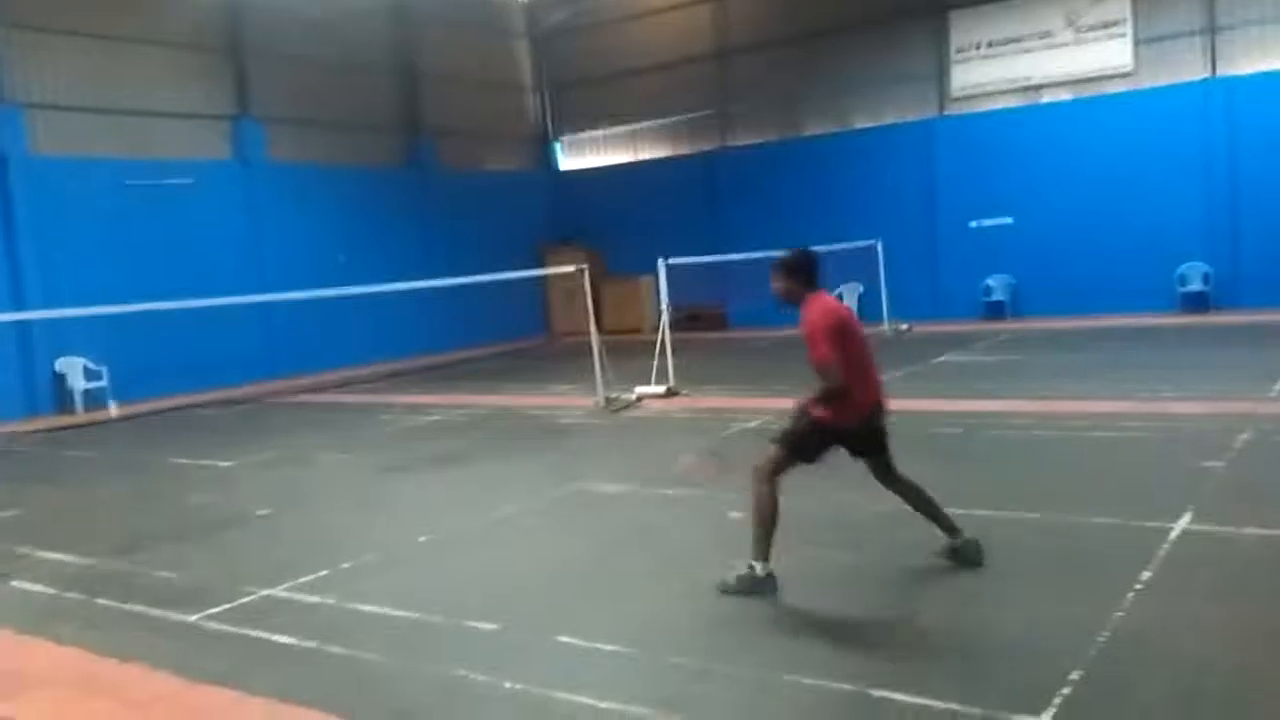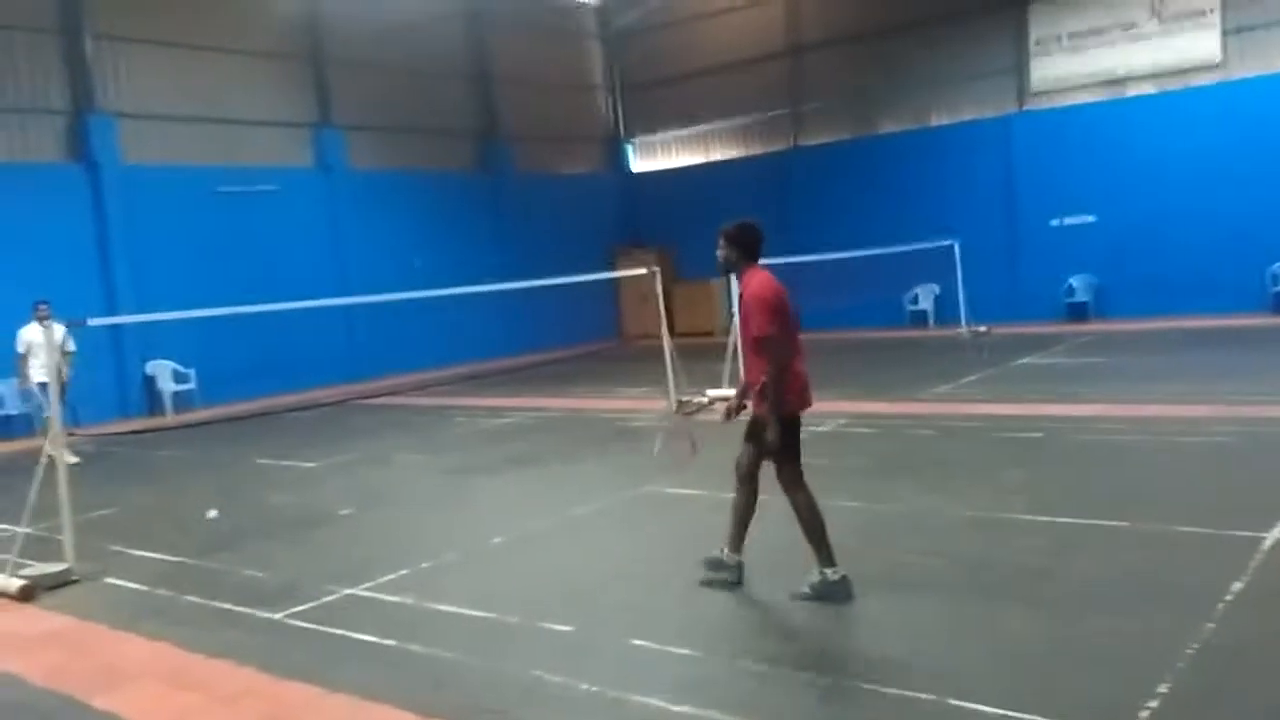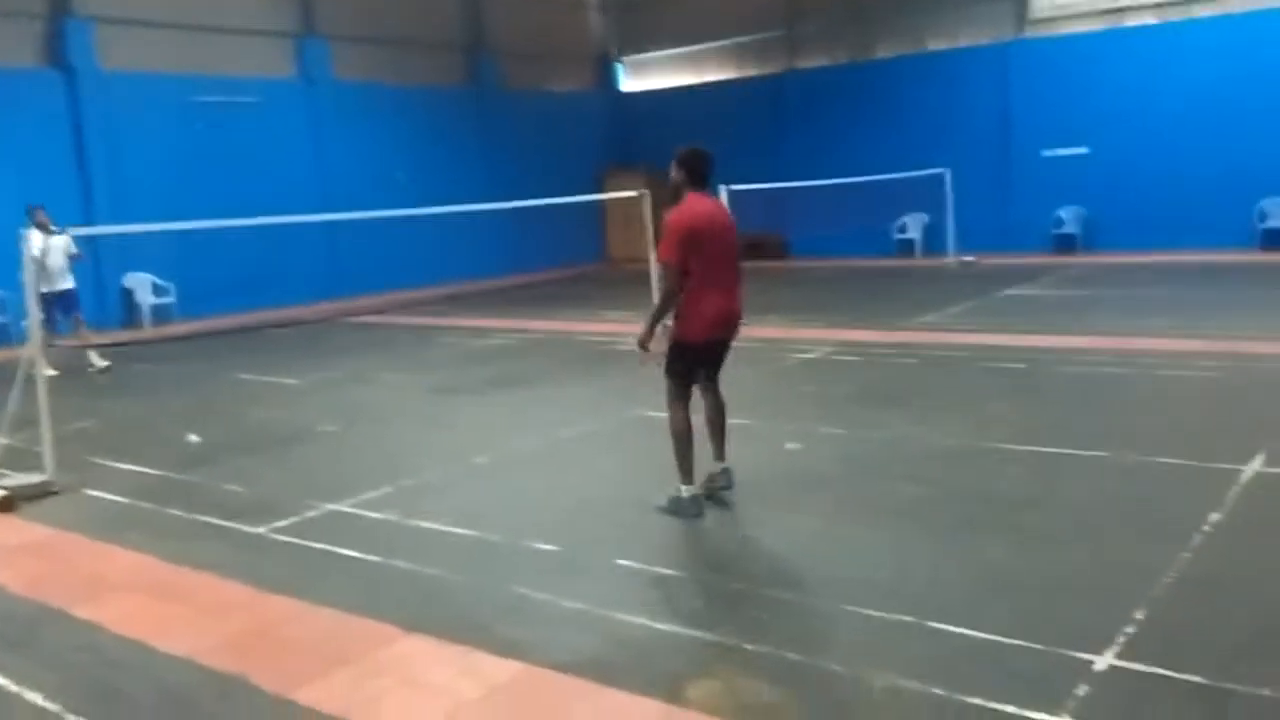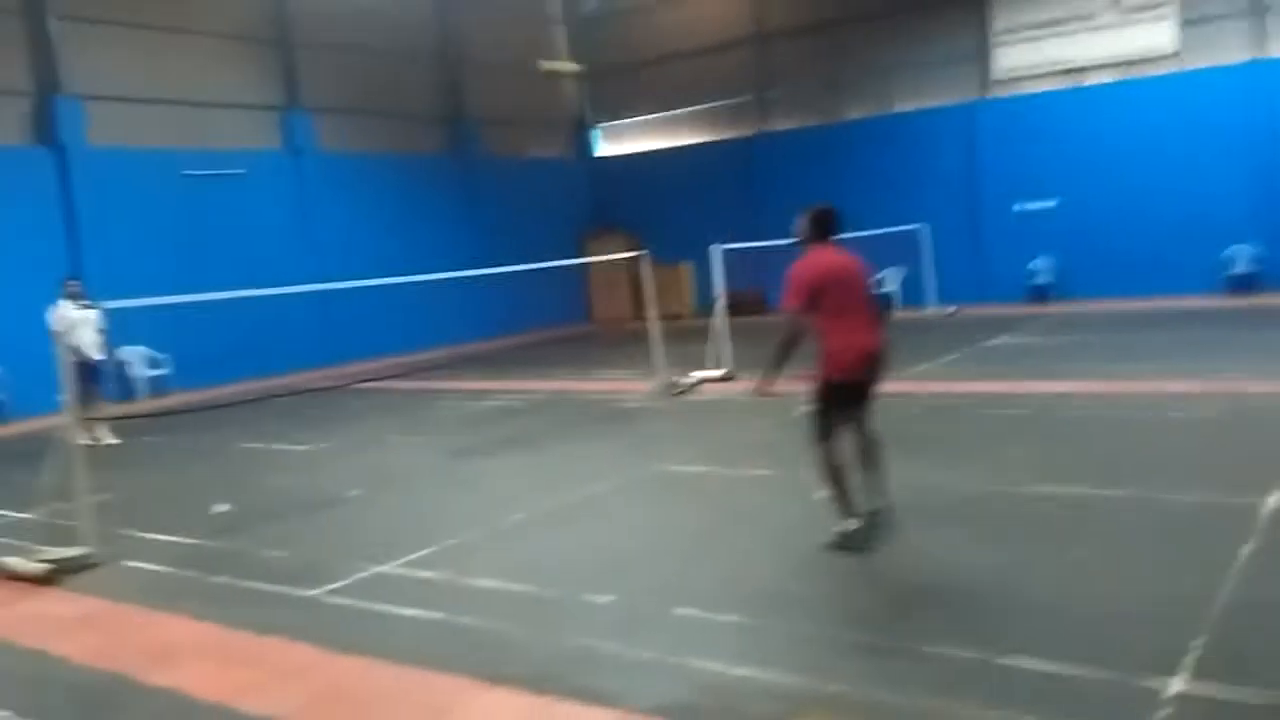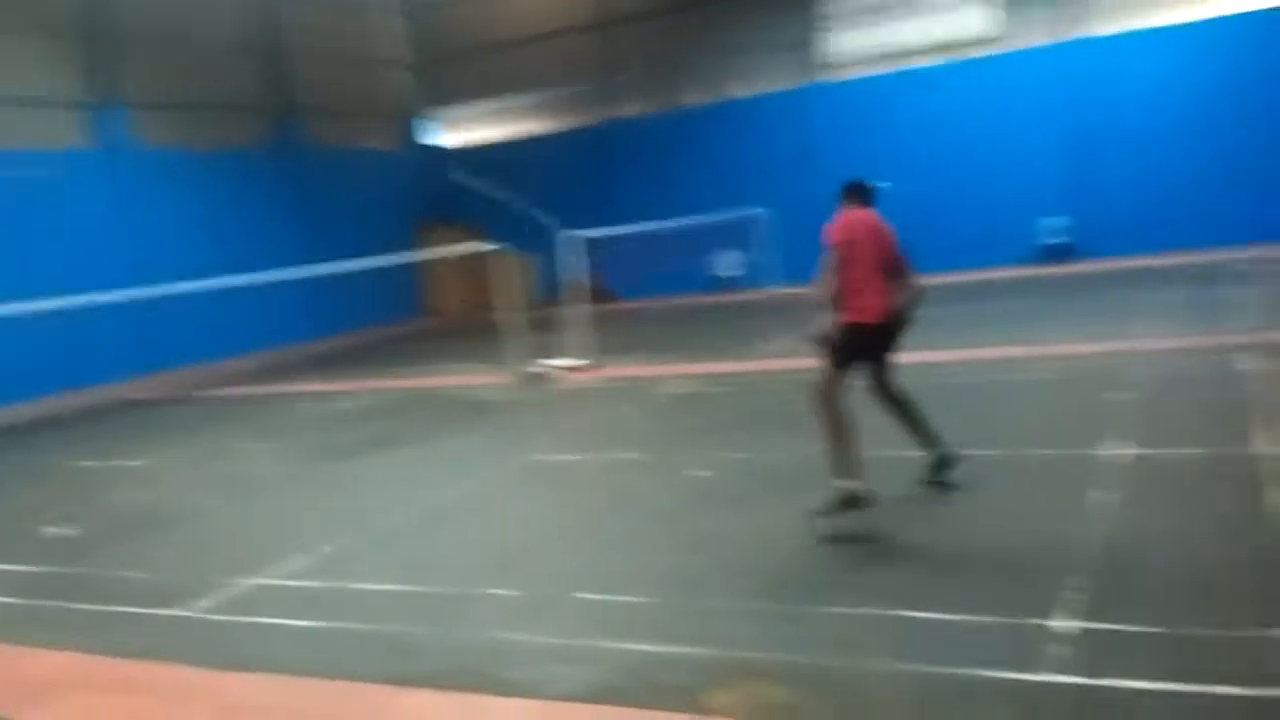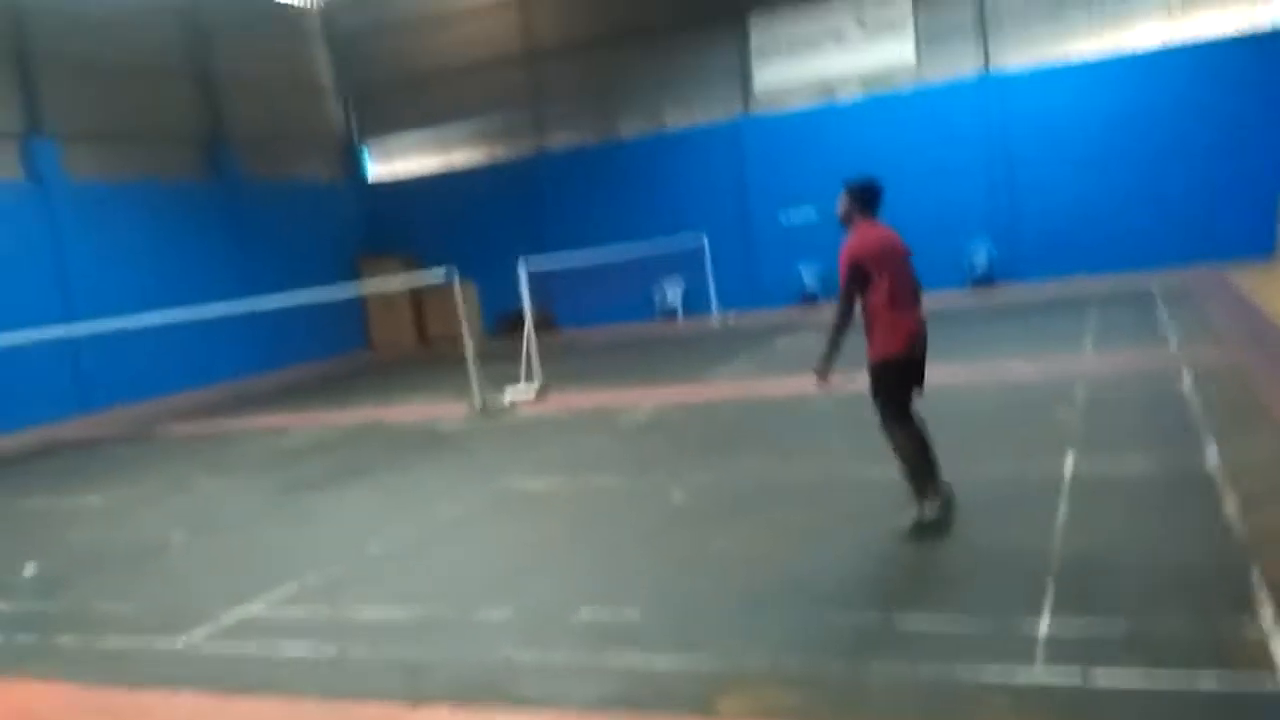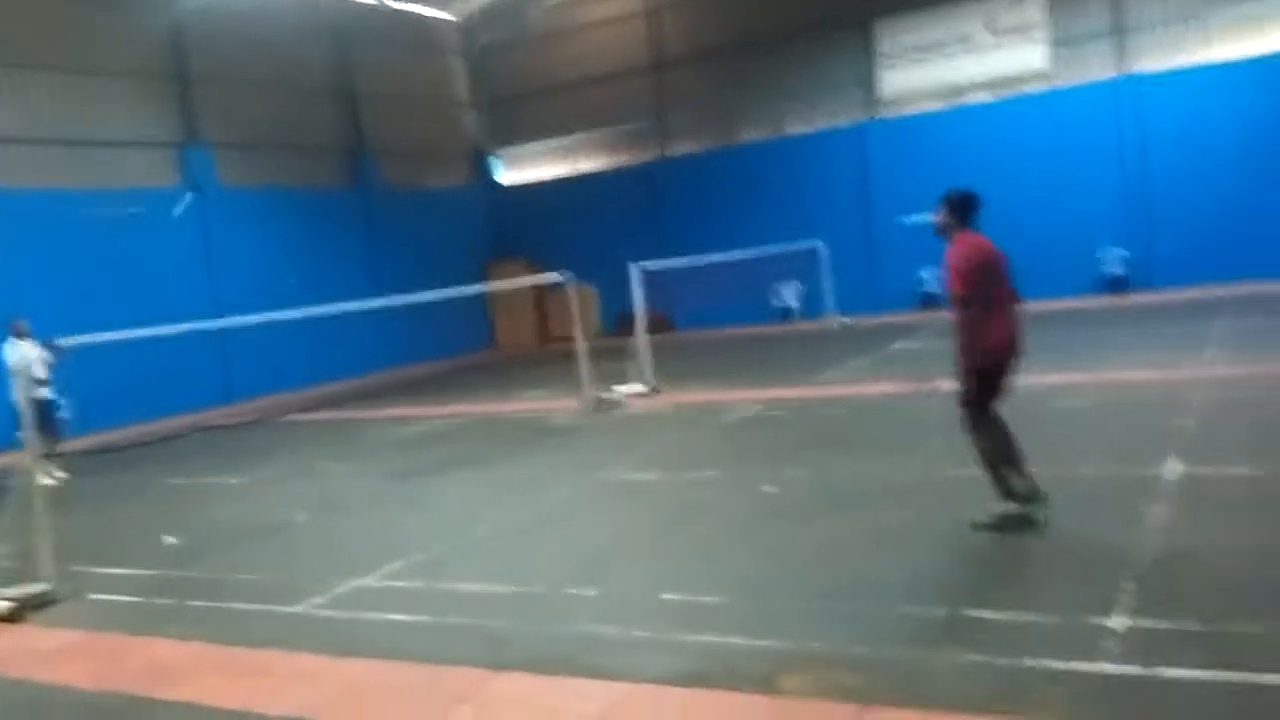
dt=0.7s
person 1, frame 1
left shoulder: (815, 317)
right shoulder: (827, 306)
left elbow: (838, 382)
left wrist: (806, 406)
right wrist: (815, 403)
left hip: (840, 410)
right hip: (866, 405)
left knee: (765, 472)
right knee: (887, 474)
left ankle: (759, 571)
right ankle: (959, 541)
person 1, frame 2
left shoulder: (757, 291)
right shoulder: (756, 285)
left elbow: (776, 359)
left wrist: (773, 415)
right wrist: (741, 398)
left hip: (778, 402)
right hip: (767, 399)
left knee: (791, 482)
right knee: (745, 468)
left ankle: (832, 576)
right ankle: (731, 559)
person 1, frame 3
left shoulder: (678, 218)
right shoulder: (723, 213)
left elbow: (673, 285)
left wrist: (650, 327)
left hip: (695, 321)
right hip: (726, 316)
left knee: (677, 400)
right knee: (709, 386)
left ankle: (688, 492)
right ankle: (719, 470)
person 1, frame 4
left shoulder: (805, 269)
right shoulder: (852, 263)
left elbow: (794, 330)
right elbow: (876, 312)
left wrist: (770, 373)
left hip: (840, 362)
right hip: (871, 354)
left knee: (825, 437)
right knee: (858, 424)
left ankle: (852, 524)
right ankle: (874, 503)
person 1, frame 5
left shoulder: (844, 221)
right shoulder: (885, 231)
left elbow: (833, 268)
right elbow: (909, 288)
left wrist: (827, 319)
right wrist: (897, 322)
left hip: (859, 317)
right hip: (886, 316)
left knee: (826, 391)
right knee: (882, 385)
left ankle: (848, 485)
right ankle: (938, 452)
person 1, frame 6
left shoulder: (856, 244)
right shoulder: (892, 239)
left elbow: (844, 308)
right elbow: (914, 288)
left wrist: (827, 358)
left hip: (888, 346)
right hip: (912, 337)
left knee: (894, 424)
right knee: (903, 416)
left ankle: (931, 509)
right ankle: (936, 489)
person 1, frame 7
left shoulder: (958, 254)
right shoulder: (987, 248)
left elbow: (964, 315)
right elbow: (1011, 297)
left wrist: (966, 372)
left hip: (981, 353)
right hip: (1002, 345)
left knee: (978, 424)
right knee: (985, 417)
left ankle: (1013, 506)
right ankle: (1022, 483)
